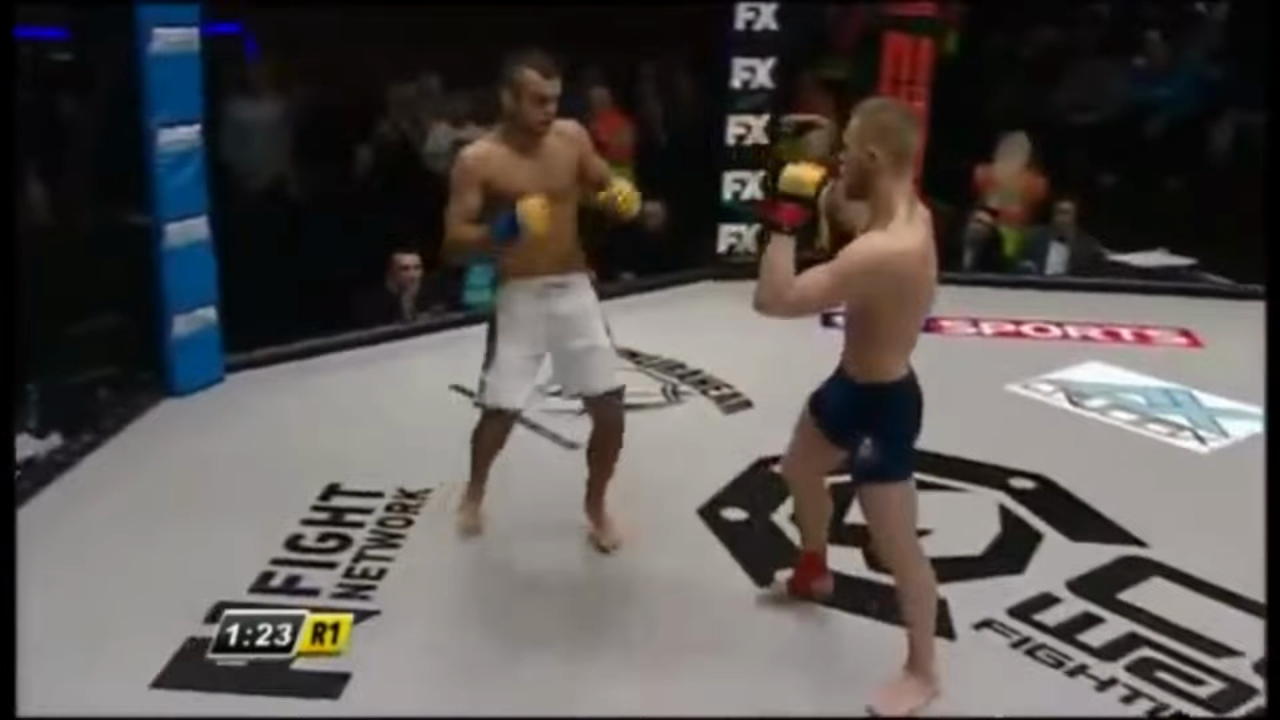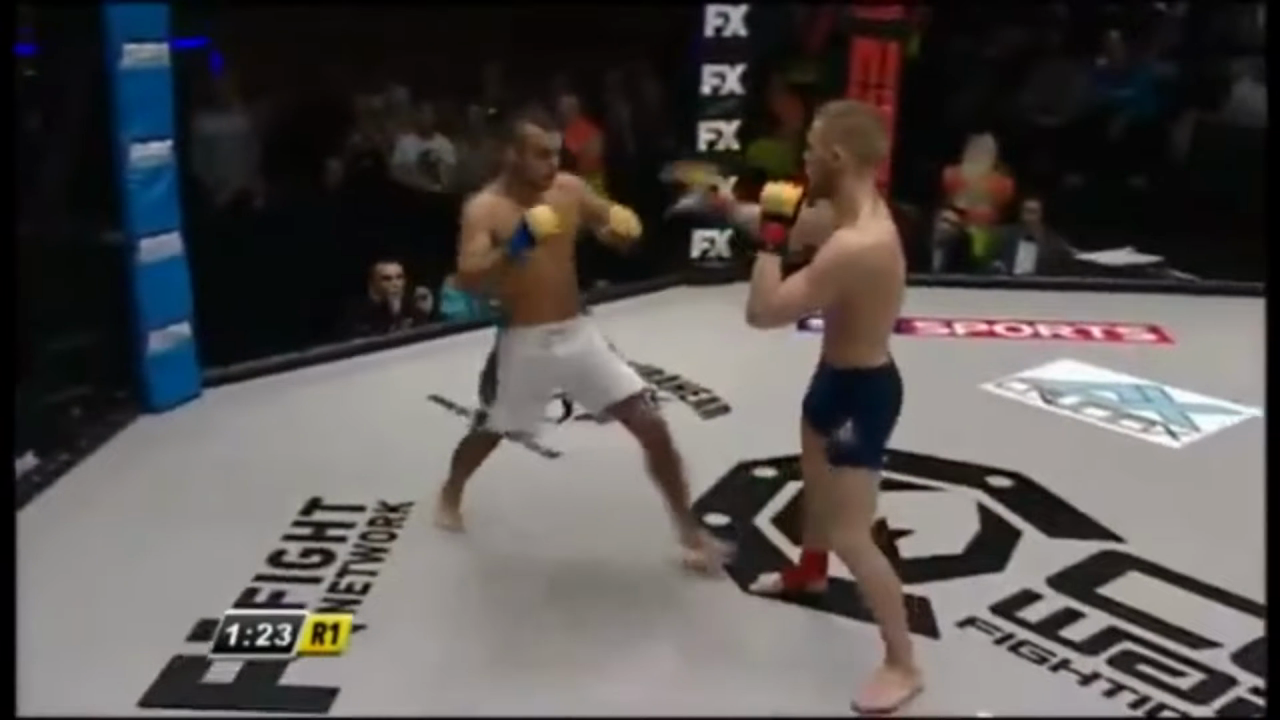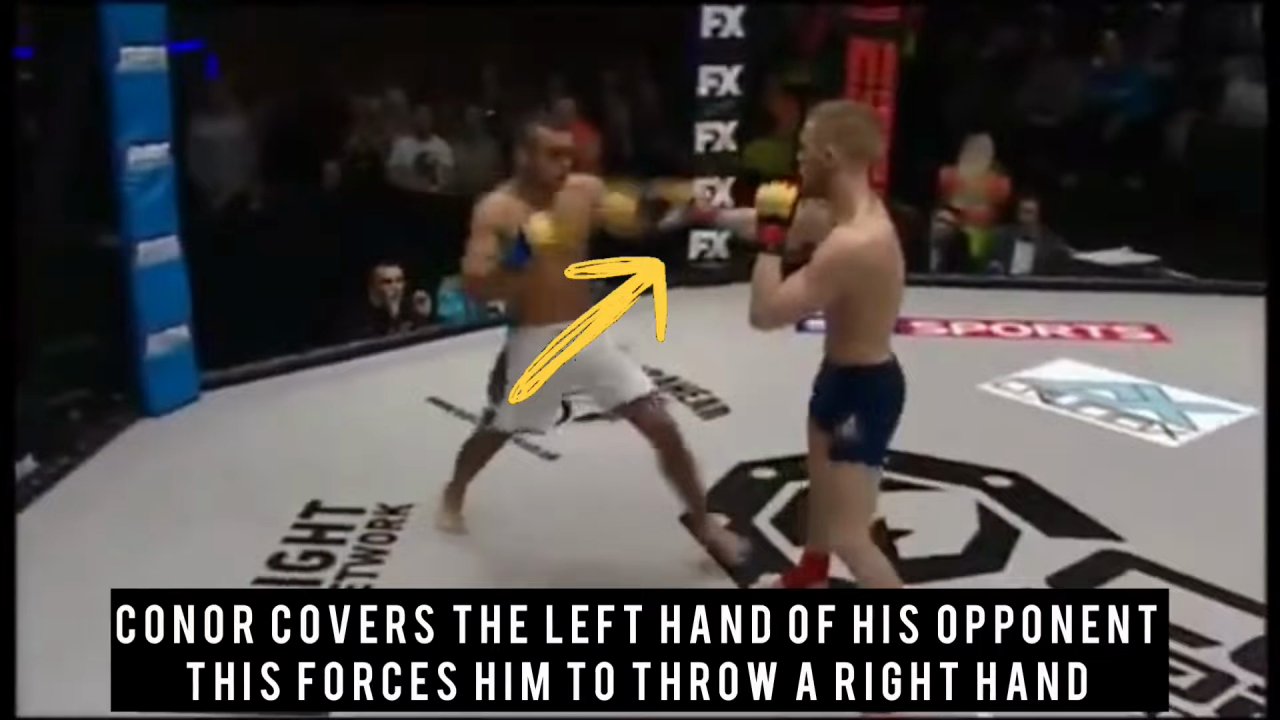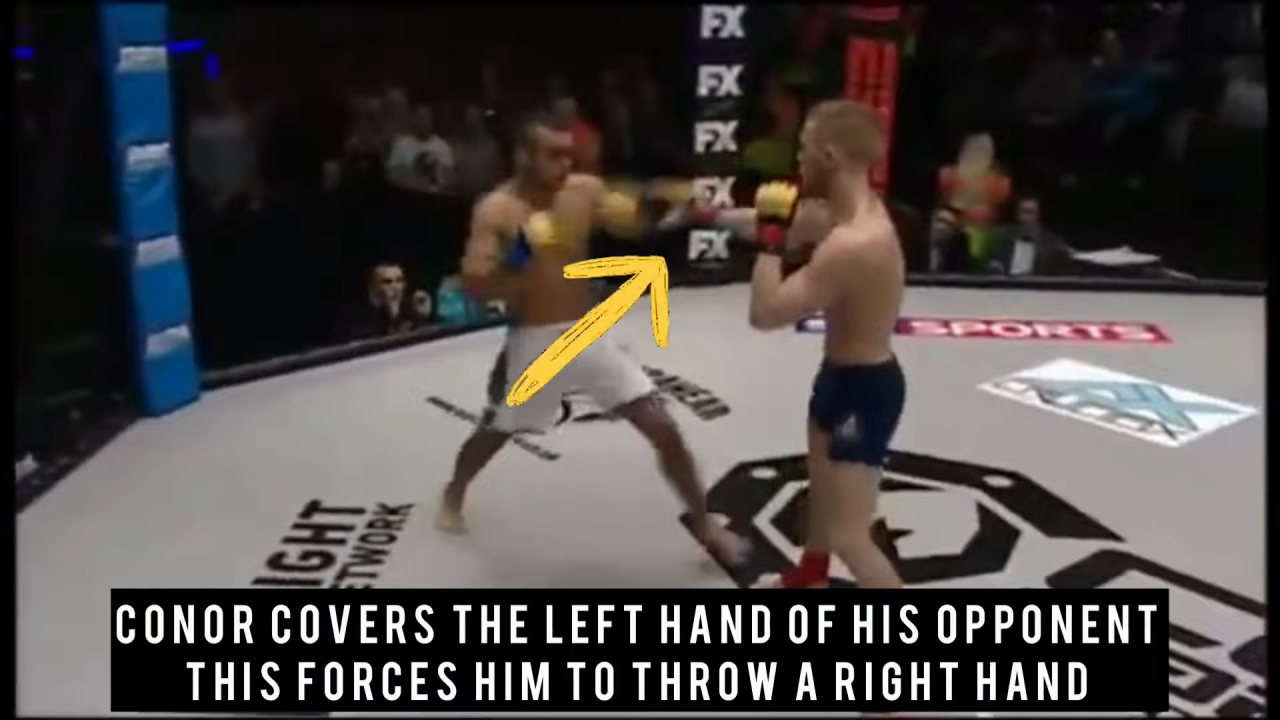
dt=1s
person 1, frame 1
left shoulder: (885, 252)
right shoulder: (908, 212)
left elbow: (772, 299)
right elbow: (845, 212)
left wrist: (787, 215)
right wrist: (818, 180)
left hip: (881, 405)
right hip: (851, 383)
left knee: (896, 548)
right knee: (800, 470)
right ankle: (813, 573)
person 1, frame 2
left shoulder: (855, 246)
right shoulder: (856, 211)
left elbow: (763, 311)
left wrist: (774, 233)
right wrist: (726, 202)
left hip: (862, 393)
right hip: (838, 374)
left knee: (849, 536)
right knee: (816, 475)
left ankle: (904, 665)
right ankle: (808, 571)
person 1, frame 3
left shoulder: (853, 244)
right shoulder: (845, 208)
left elbow: (765, 313)
right elbow: (780, 222)
left wrist: (770, 235)
right wrist: (713, 213)
left hip: (864, 390)
right hip: (841, 375)
left knee: (848, 537)
right knee: (821, 482)
right ankle: (809, 576)
person 1, frame 4
left shoulder: (853, 244)
right shoulder: (850, 208)
left elbow: (765, 313)
right elbow: (780, 223)
left wrist: (770, 233)
right wrist: (713, 214)
left hip: (863, 391)
right hip: (842, 375)
left knee: (847, 538)
right knee: (821, 484)
right ankle: (809, 577)
person 2, frame 1
left shoulder: (571, 138)
right shoulder: (477, 160)
left elbow: (606, 184)
right elbow: (455, 241)
left wrist: (622, 198)
right wrist: (504, 228)
left hip: (575, 291)
right hip: (519, 298)
left knee: (610, 413)
right knee: (499, 413)
left ankle: (595, 507)
right ankle: (476, 489)
person 2, frame 2
left shoulder: (572, 189)
right shoulder: (483, 209)
left elbow: (621, 229)
right elbow: (471, 280)
left wrist: (623, 226)
right wrist: (518, 245)
left hip: (579, 334)
right hip: (524, 342)
left knee: (653, 427)
right knee: (488, 431)
left ankle: (689, 529)
right ankle: (450, 495)
person 2, frame 3
left shoulder: (585, 190)
right shoulder: (495, 210)
left elbow: (635, 221)
right elbow: (475, 285)
right wrist: (516, 259)
left hip: (589, 335)
right hip: (534, 343)
left knee: (662, 427)
right knee: (495, 431)
left ankle: (704, 523)
right ankle: (453, 495)
person 2, frame 4
left shoulder: (585, 190)
right shoulder: (495, 210)
left elbow: (636, 221)
right elbow: (475, 285)
right wrist: (515, 262)
left hip: (589, 335)
right hip: (534, 343)
left knee: (662, 427)
right knee: (495, 431)
left ankle: (704, 523)
right ankle: (453, 495)
